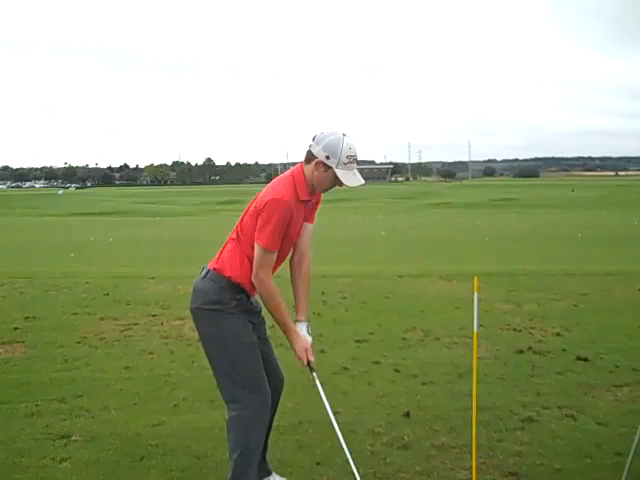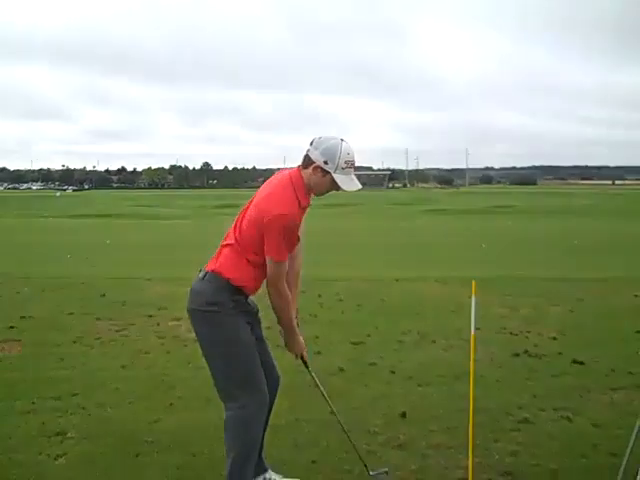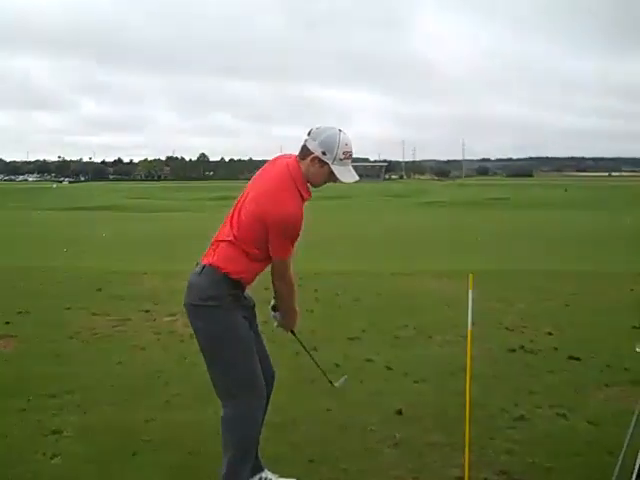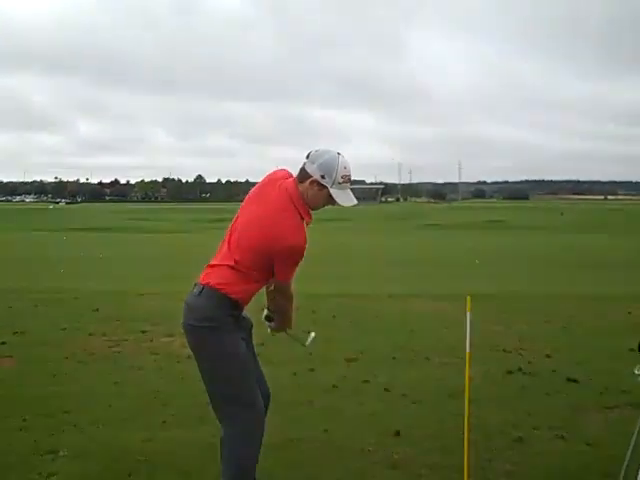
dt=0.1s
person 1, frame 1
left shoulder: (310, 193)
right shoulder: (280, 202)
left elbow: (301, 258)
right elbow: (262, 278)
left wrist: (302, 323)
right wrist: (292, 334)
left hip: (239, 296)
right hip: (219, 298)
left knee: (271, 383)
right knee: (251, 397)
person 1, frame 2
left shoulder: (298, 185)
right shoulder: (283, 210)
left elbow: (293, 251)
right elbow: (275, 283)
left wrist: (294, 318)
right wrist: (291, 335)
left hip: (236, 297)
right hip: (216, 300)
left knee: (267, 383)
right knee: (249, 397)
person 1, frame 3
left shoulder: (285, 162)
right shoulder: (289, 210)
right elbow: (281, 276)
left wrist: (283, 307)
right wrist: (290, 317)
left hip: (223, 287)
right hip: (215, 294)
left knee: (262, 380)
right knee: (246, 395)
person 1, frame 4
left shoulder: (278, 180)
right shoulder: (292, 236)
right elbow: (281, 293)
left wrist: (273, 306)
right wrist: (283, 320)
left hip: (220, 308)
right hip: (213, 314)
left knee: (257, 399)
right knee: (244, 414)
